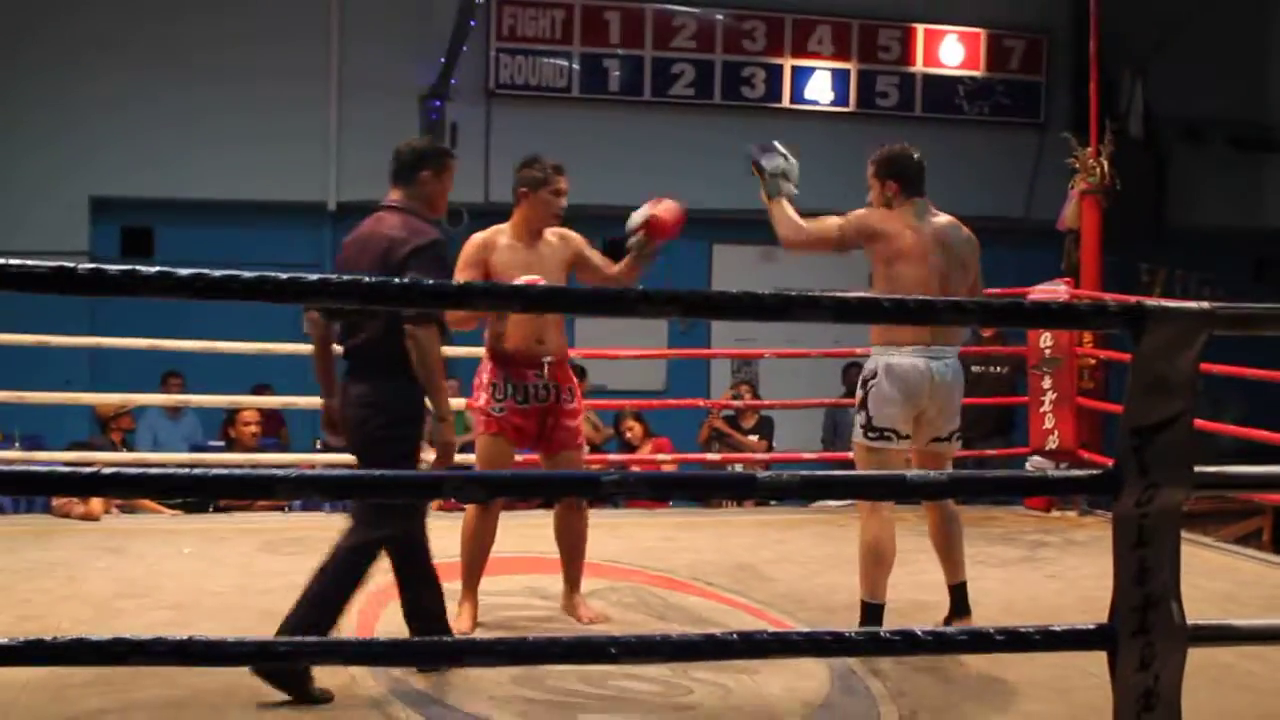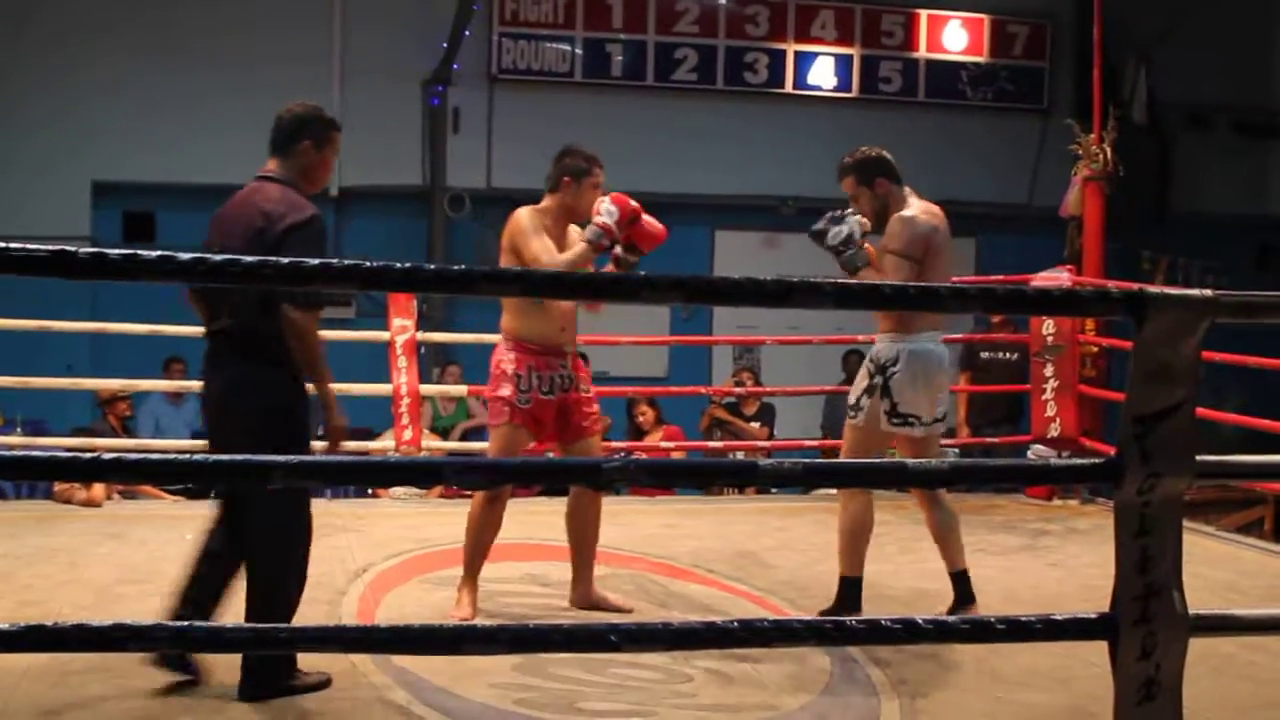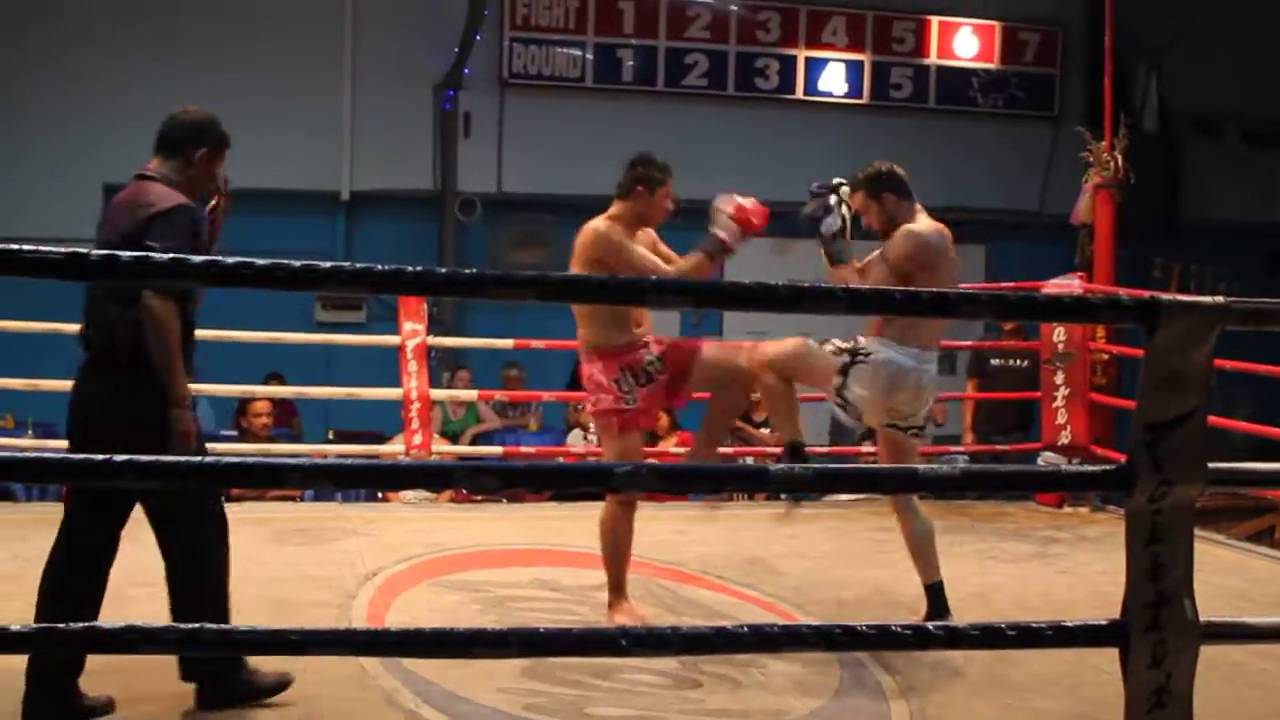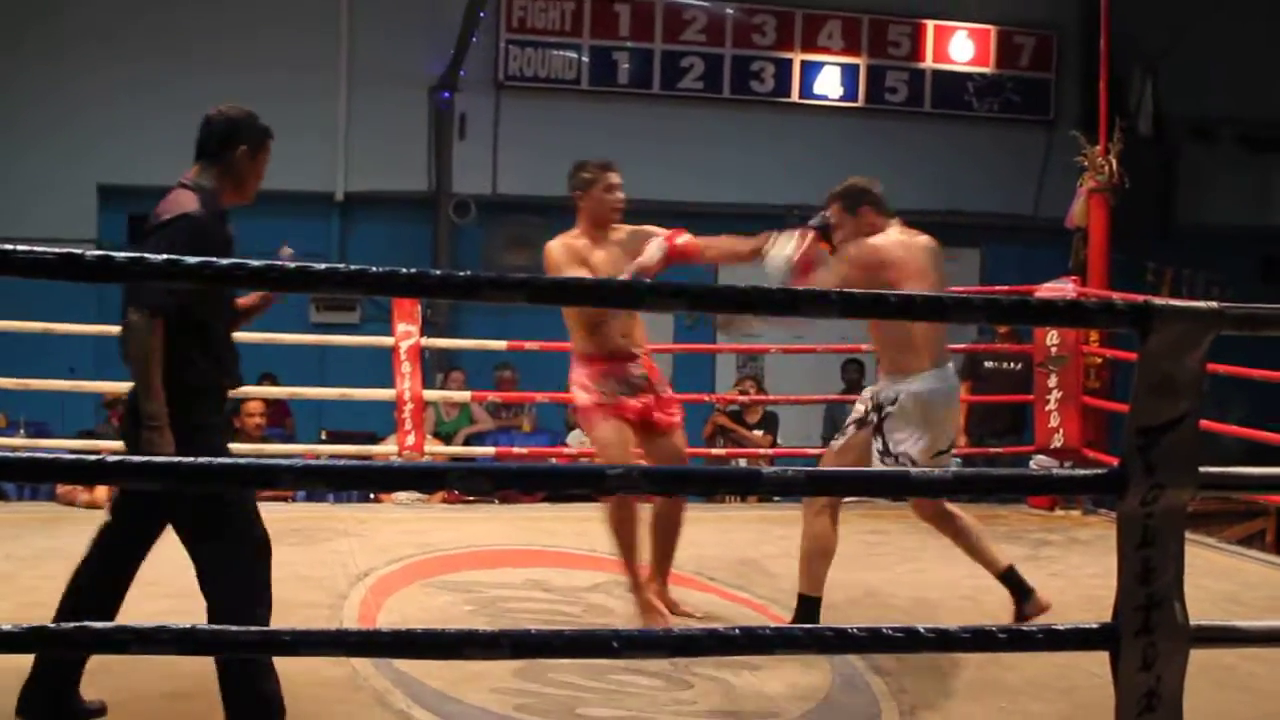
dt=0.5s
person 1, frame 1
left shoulder: (358, 237)
right shoulder: (422, 238)
left elbow: (320, 322)
right elbow: (419, 331)
left wrist: (330, 396)
right wrist: (441, 413)
left hip: (359, 389)
right hip: (395, 395)
left knee: (400, 517)
right knee: (382, 525)
left ankle: (432, 635)
person 1, frame 2
left shoulder: (231, 210)
right shoulder: (299, 215)
left elbow: (198, 293)
right elbow: (297, 314)
right wrist: (327, 399)
left hip: (223, 378)
right hip: (269, 386)
left knee: (239, 517)
right knee: (284, 530)
right ankle: (268, 669)
person 1, frame 3
left shoulder: (122, 206)
right shoulder: (172, 208)
right elbow: (158, 305)
left wrist: (209, 226)
right wrist: (181, 402)
left hip: (96, 392)
right hip: (139, 397)
left knee: (84, 540)
right knee: (196, 533)
person 1, frame 4
left shoulder: (200, 218)
right shoulder: (188, 220)
right elbow: (143, 321)
left wrist: (259, 300)
right wrist: (156, 426)
left hip: (184, 417)
right hip: (183, 421)
left knee: (119, 552)
right knee: (238, 560)
person 2, frame 1
left shoulder: (565, 242)
right shoulder: (482, 245)
left elbow: (616, 281)
right elbow: (454, 316)
left wrist: (644, 245)
left hip: (555, 377)
right hip: (502, 377)
left knee: (574, 491)
right knee: (489, 493)
left ankle: (573, 594)
right ankle: (468, 599)
person 2, frame 2
left shoulder: (577, 234)
right shoulder: (526, 221)
right elbow: (556, 272)
left wrist: (626, 255)
right wrist: (598, 236)
left hip: (568, 366)
right hip: (521, 365)
right knee: (497, 482)
left ankle: (583, 585)
right ankle: (468, 587)
person 2, frame 3
left shoulder: (643, 235)
right shoulder: (600, 234)
left elbow: (690, 279)
right elbow: (667, 279)
left wrist: (719, 244)
right wrist: (719, 242)
left hip: (650, 354)
right hip: (610, 369)
left knee: (738, 370)
right knee: (624, 489)
left ankle: (700, 460)
right ankle: (617, 600)
person 2, frame 4
left shoulder: (636, 236)
right shoulder: (560, 250)
left elbow: (697, 249)
right elbow: (589, 304)
right wrist: (641, 266)
left hip: (643, 371)
right hip: (599, 376)
left ankle: (658, 587)
right ankle: (637, 587)
person 3, frame 1
left shoulder: (879, 224)
right shoulder: (962, 236)
left elbow: (795, 235)
right elbow: (974, 303)
left wrist: (776, 187)
left hip: (894, 369)
right hip: (946, 368)
left knee: (876, 501)
right knee: (935, 493)
left ankle: (871, 625)
right ankle: (960, 609)
person 3, frame 2
left shoulder: (906, 223)
right shoulder: (930, 214)
left elbow: (892, 303)
left wrist: (851, 260)
right wrist: (863, 248)
left hip: (902, 356)
right hip: (932, 355)
left knee: (855, 482)
right knee: (927, 484)
left ankle: (847, 604)
right ankle: (963, 598)
person 3, frame 3
left shoulder: (914, 238)
right shoulder: (933, 234)
right elbow: (871, 274)
left wrist: (835, 244)
right wrist: (840, 231)
left hip: (881, 361)
right hip: (920, 372)
left knee: (767, 358)
right knee: (902, 494)
right ankle: (938, 609)
person 3, frame 4
left shoulder: (876, 251)
right shoulder: (925, 245)
left elbow: (809, 290)
left hip: (904, 397)
right hip: (936, 392)
left knee: (820, 499)
right knee: (931, 505)
left ankle: (806, 621)
right ankle: (1021, 593)
